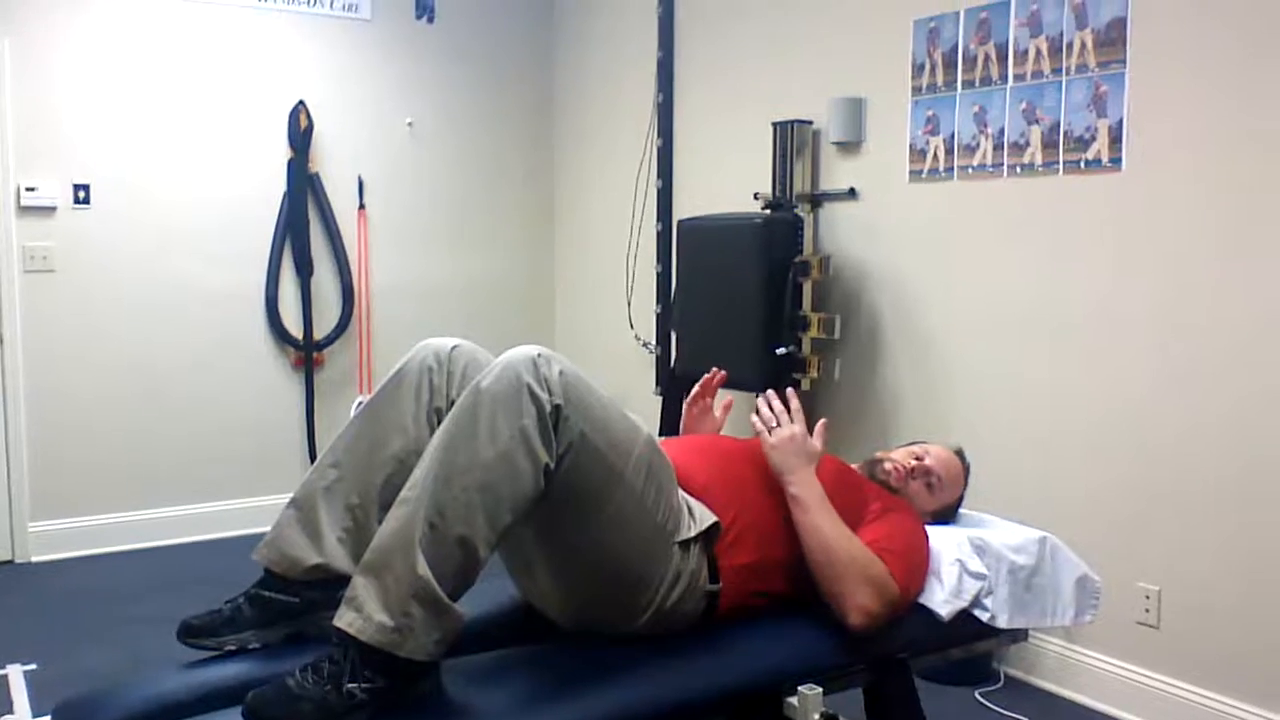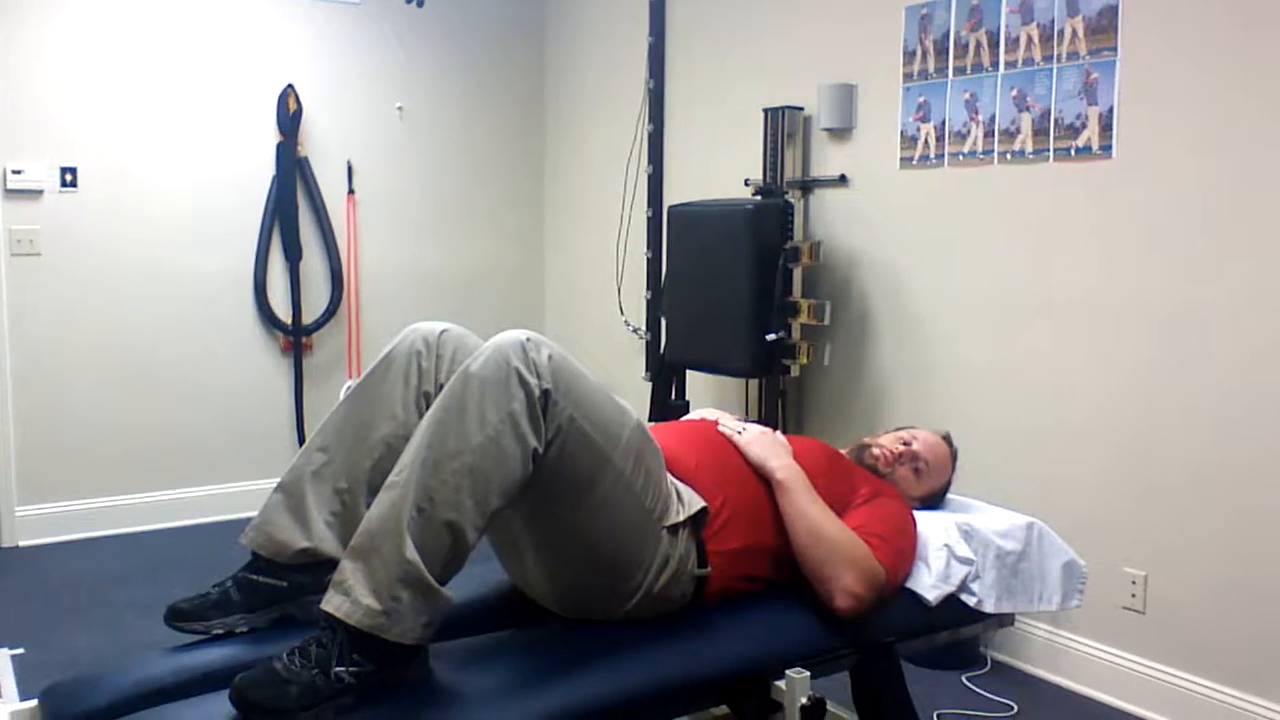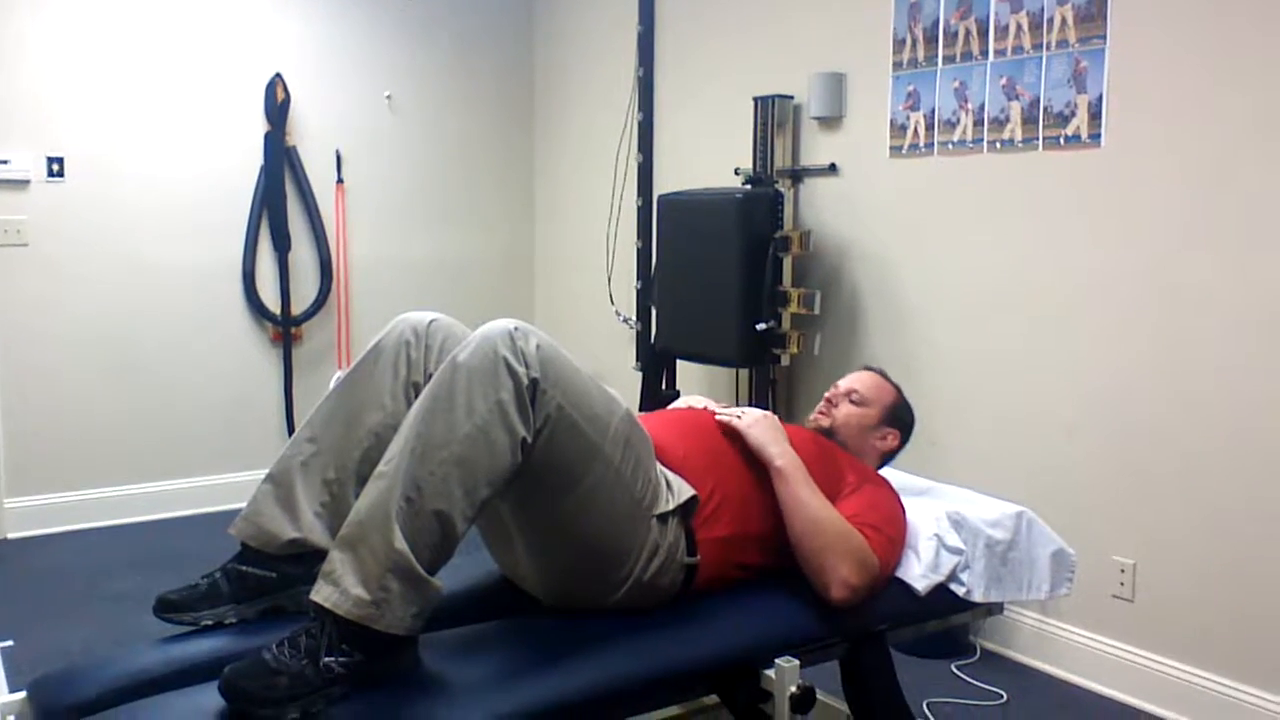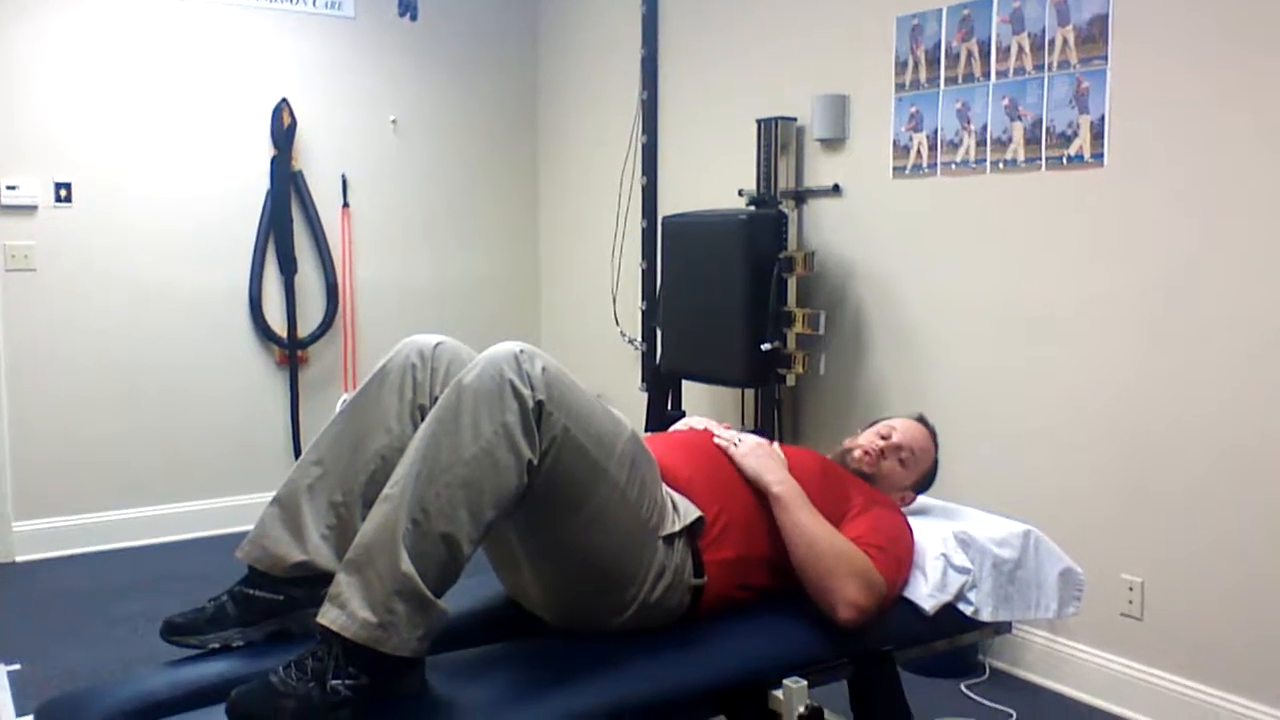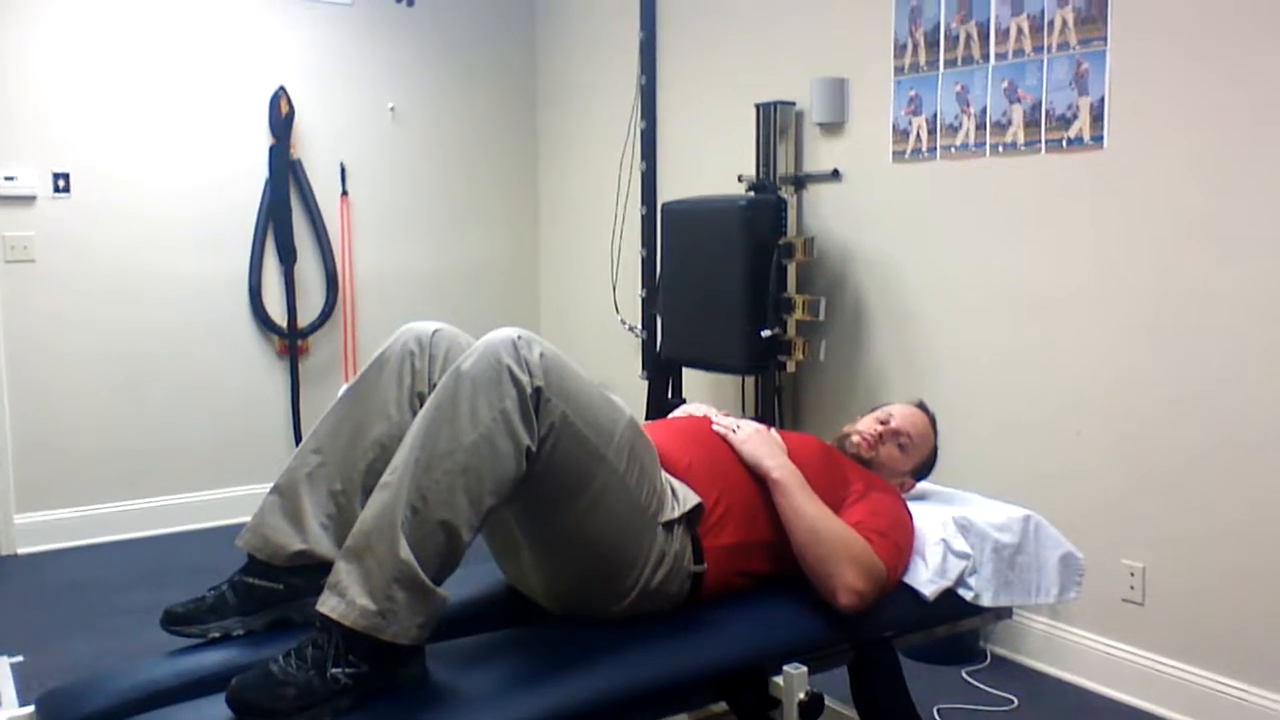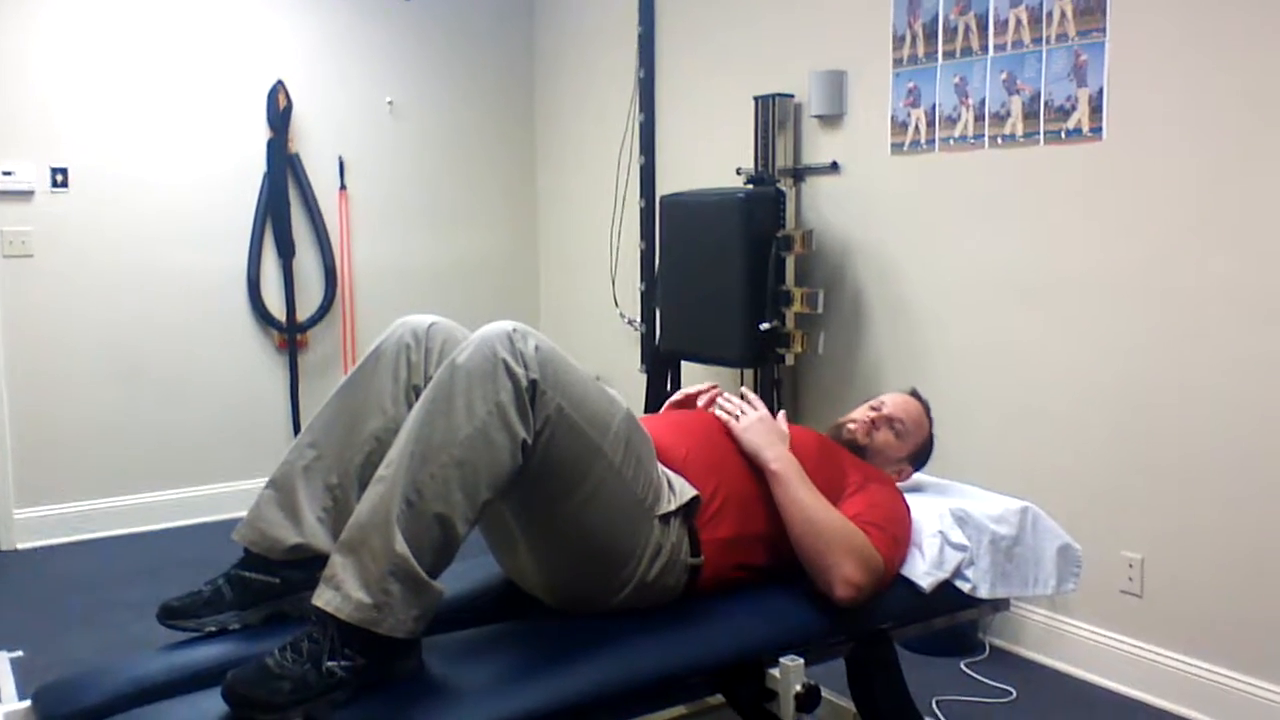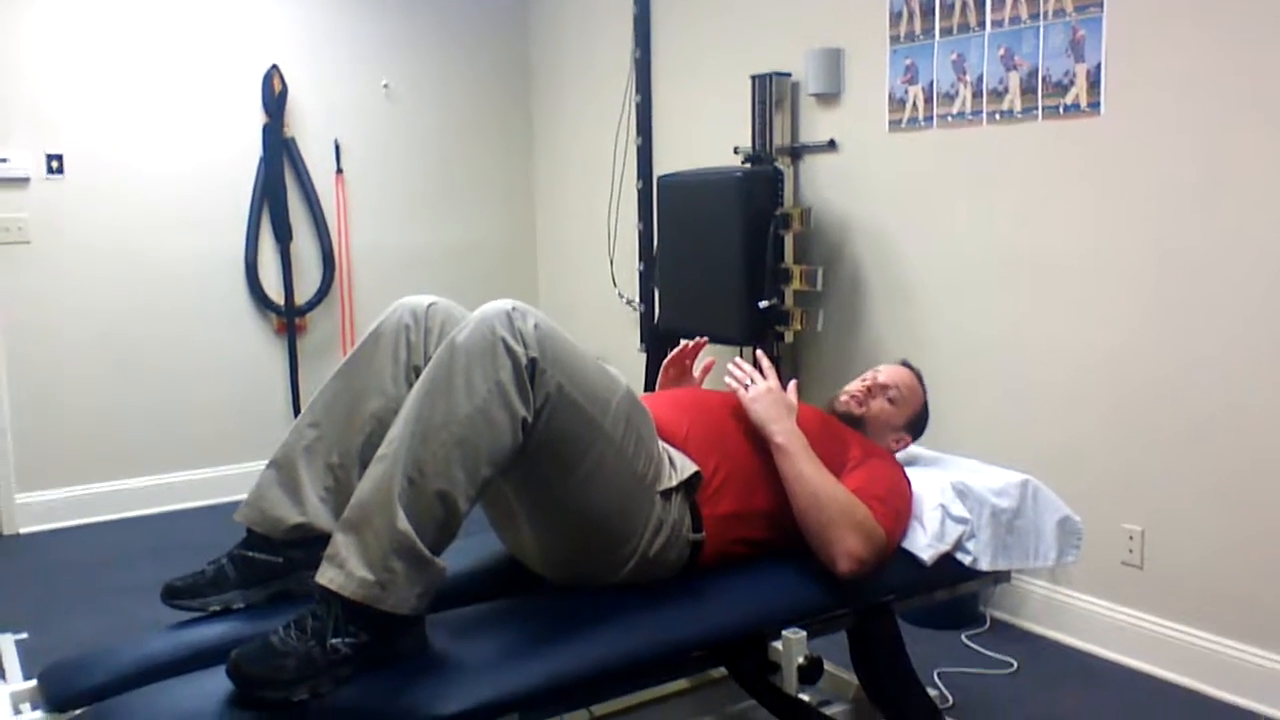
dt=0.7s
person 1, frame 1
left shoulder: (893, 524)
right shoulder: (812, 468)
left elbow: (861, 606)
left wrist: (800, 476)
right wrist: (692, 444)
left hip: (670, 559)
right hip: (574, 545)
left knee: (532, 376)
right knee: (445, 364)
left ankle: (385, 650)
right ankle: (302, 583)
person 1, frame 2
left shoulder: (884, 513)
right shoulder: (786, 450)
left elbow: (847, 589)
left wrist: (780, 467)
right wrist: (699, 430)
left hip: (661, 543)
right hip: (562, 530)
left knee: (521, 361)
right knee: (433, 347)
left ankle: (372, 632)
right ankle: (291, 565)
person 1, frame 3
left shoulder: (866, 490)
right shoulder: (762, 432)
left elbow: (843, 580)
left wrist: (780, 452)
right wrist: (682, 415)
left hip: (653, 532)
right hip: (547, 520)
left knee: (509, 350)
right knee: (422, 337)
left ankle: (363, 624)
right ankle: (280, 557)
person 1, frame 4
left shoulder: (877, 518)
right shoulder: (771, 456)
left elbow: (848, 601)
left wrist: (775, 480)
right wrist: (687, 437)
left hip: (660, 552)
right hip: (554, 540)
left knee: (515, 373)
right knee: (427, 360)
left ankle: (369, 646)
right ankle: (287, 581)
person 1, frame 5
left shoulder: (877, 503)
right shoulder: (766, 439)
left elbow: (848, 585)
left wrist: (777, 465)
right wrist: (684, 425)
left hip: (658, 541)
right hip: (555, 524)
left knee: (513, 360)
right knee: (427, 348)
left ankle: (368, 635)
right ankle: (286, 570)
person 1, frame 6
left shoulder: (875, 494)
right shoulder: (771, 434)
left elbow: (846, 578)
left wrist: (775, 457)
right wrist: (666, 427)
left hip: (655, 531)
right hip: (553, 522)
left knee: (509, 351)
right knee: (423, 340)
left ankle: (364, 628)
right ankle: (284, 563)
person 1, frame 7
left shoulder: (872, 468)
right shoulder: (776, 416)
left elbow: (848, 551)
left wrist: (782, 429)
right wrist: (666, 396)
left hip: (657, 508)
right hip: (552, 497)
left knee: (507, 331)
right knee: (423, 321)
left ankle: (367, 606)
right ankle: (285, 539)
